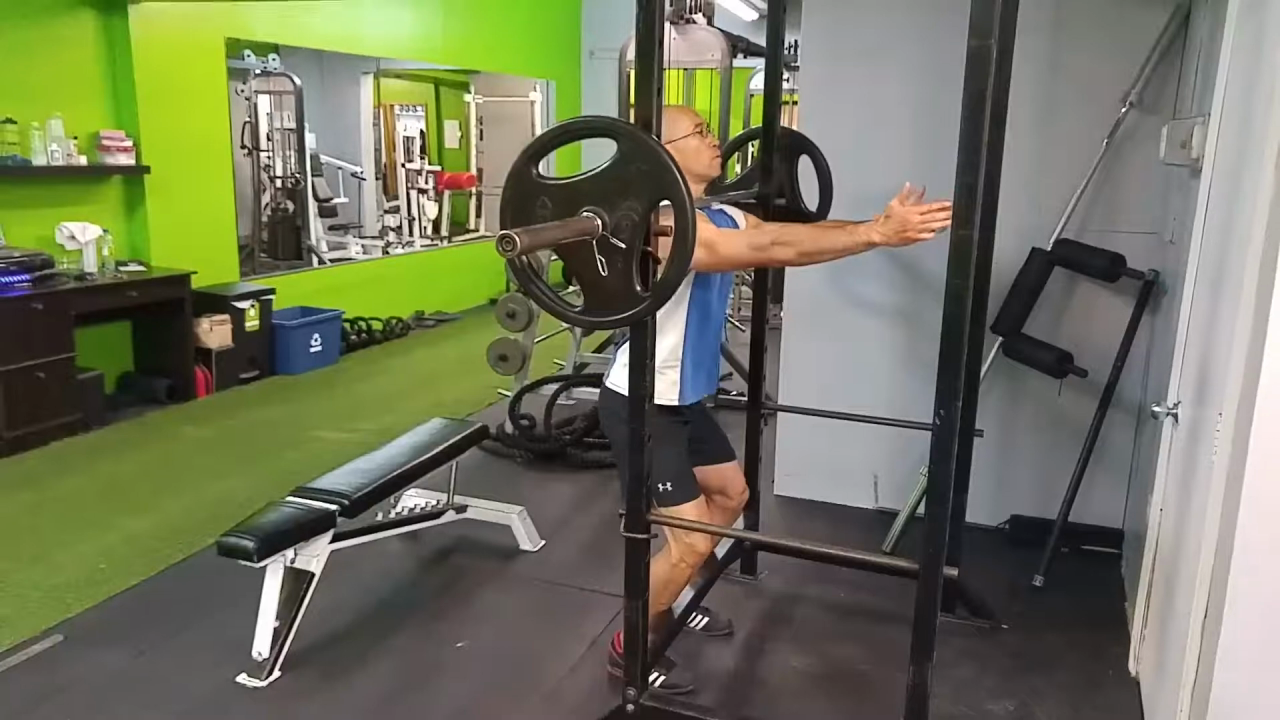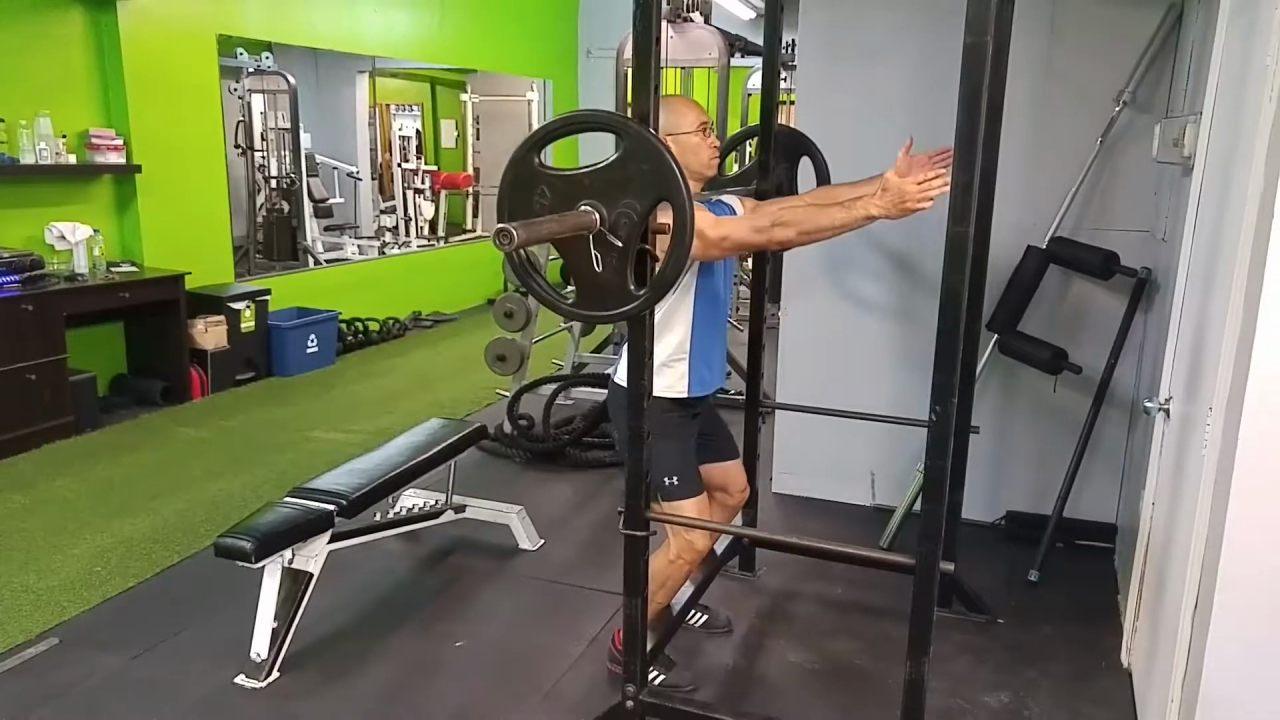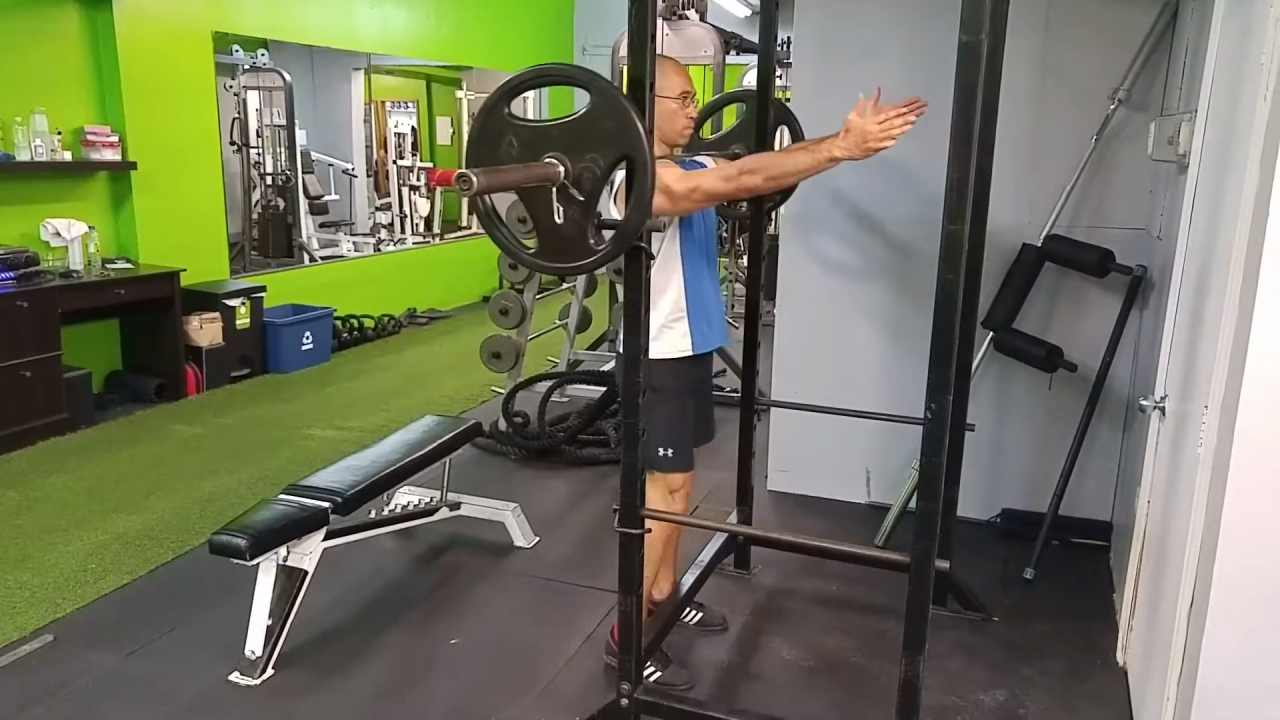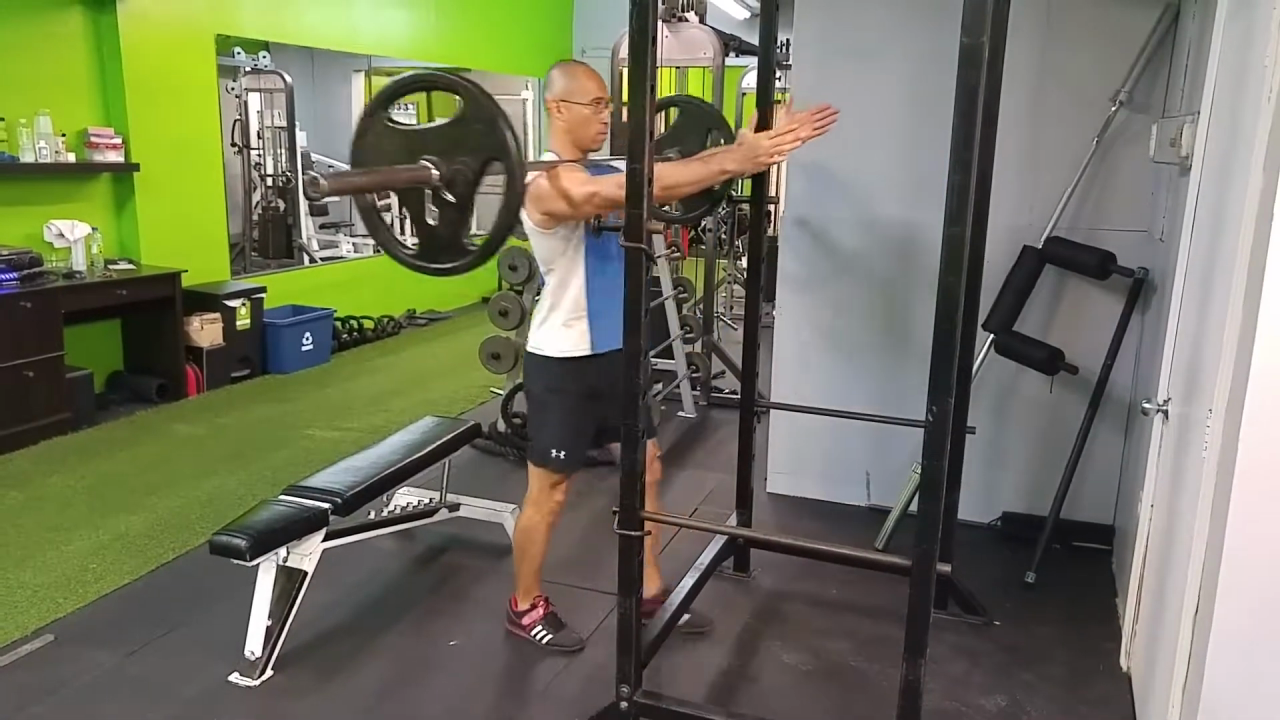
dt=0.7s
person 1, frame 1
left shoulder: (724, 217)
right shoulder: (670, 224)
left elbow: (793, 231)
right elbow: (772, 251)
left wrist: (887, 220)
right wrist: (877, 235)
left hip: (683, 397)
left knee: (730, 495)
right knee: (691, 540)
left ankle: (666, 602)
right ankle: (629, 647)
person 1, frame 2
left shoulder: (721, 208)
right shoulder: (669, 218)
left elbow: (798, 205)
right elbow: (773, 232)
left wrist: (885, 183)
right wrist: (877, 208)
left hip: (692, 392)
right hip: (650, 398)
left knee: (731, 493)
right knee: (691, 537)
left ankle: (667, 599)
right ankle: (629, 644)
person 1, frame 3
left shoulder: (693, 169)
right shoulder: (642, 179)
left elbow: (764, 163)
right elbow: (742, 182)
left wrist: (848, 135)
right wrist: (841, 149)
left hip: (693, 351)
right hip: (657, 360)
left knee: (678, 485)
right knee: (664, 496)
left ankle: (660, 597)
right ankle: (628, 639)
person 1, frame 4
left shoulder: (606, 175)
right shoulder: (549, 185)
left elbow: (678, 171)
left wrist: (764, 143)
right wrist: (732, 161)
left hip: (613, 353)
right hip: (563, 361)
left knee: (647, 470)
right knee: (548, 491)
left ankle: (649, 592)
right ankle: (525, 606)
